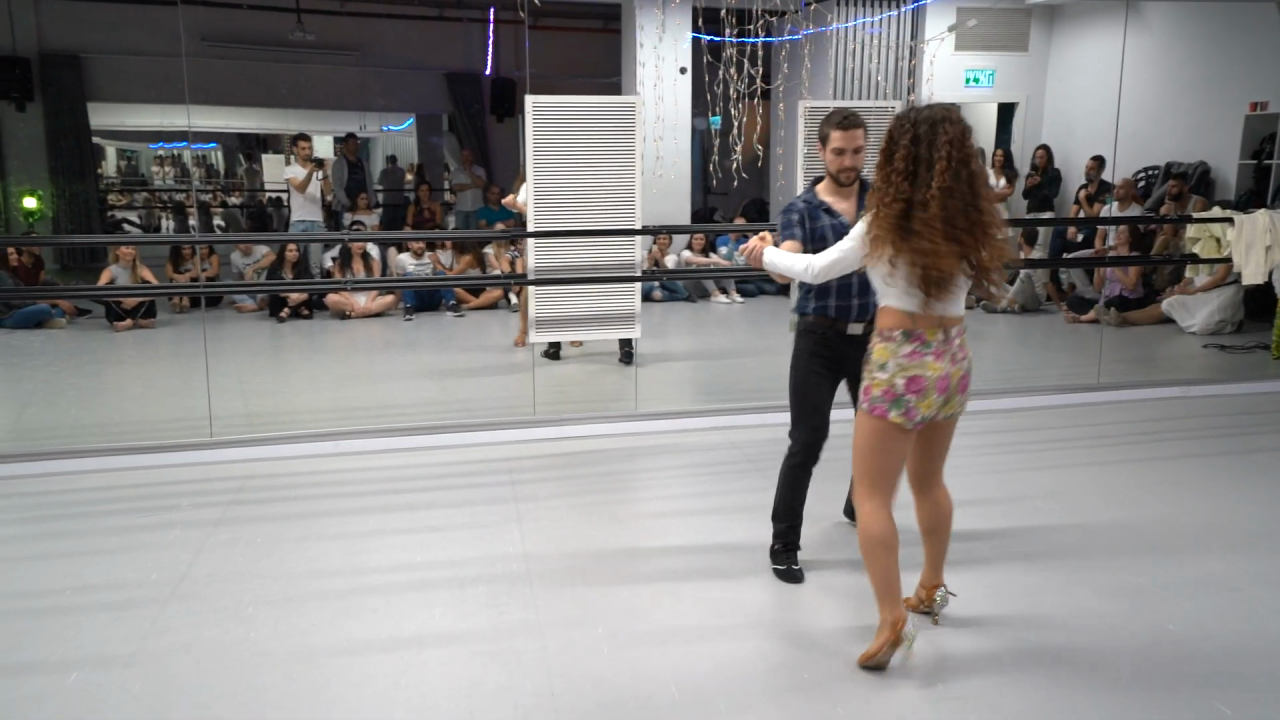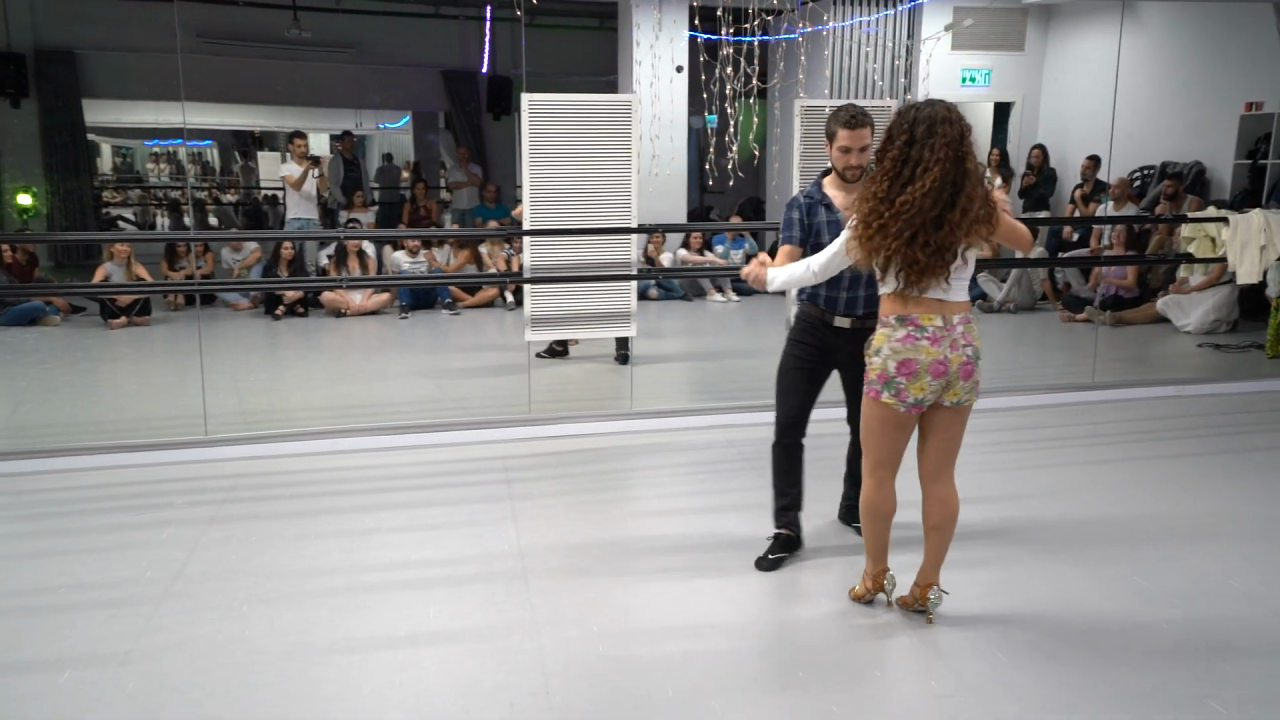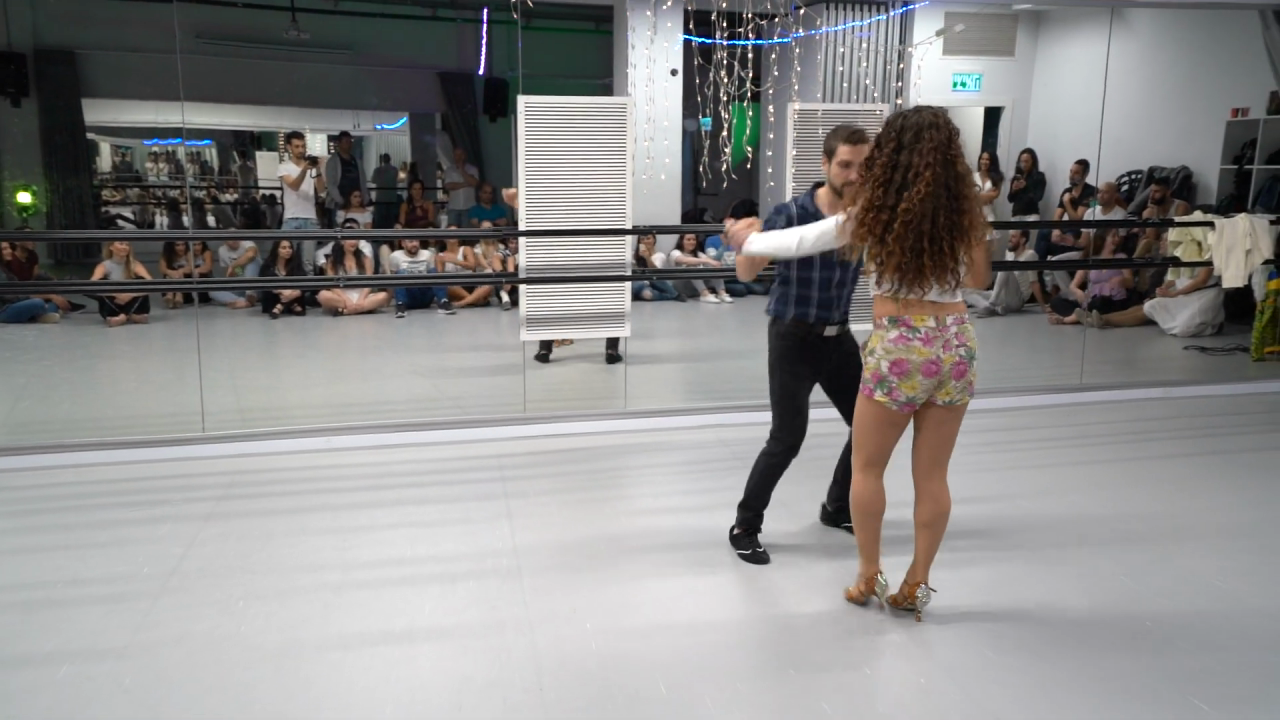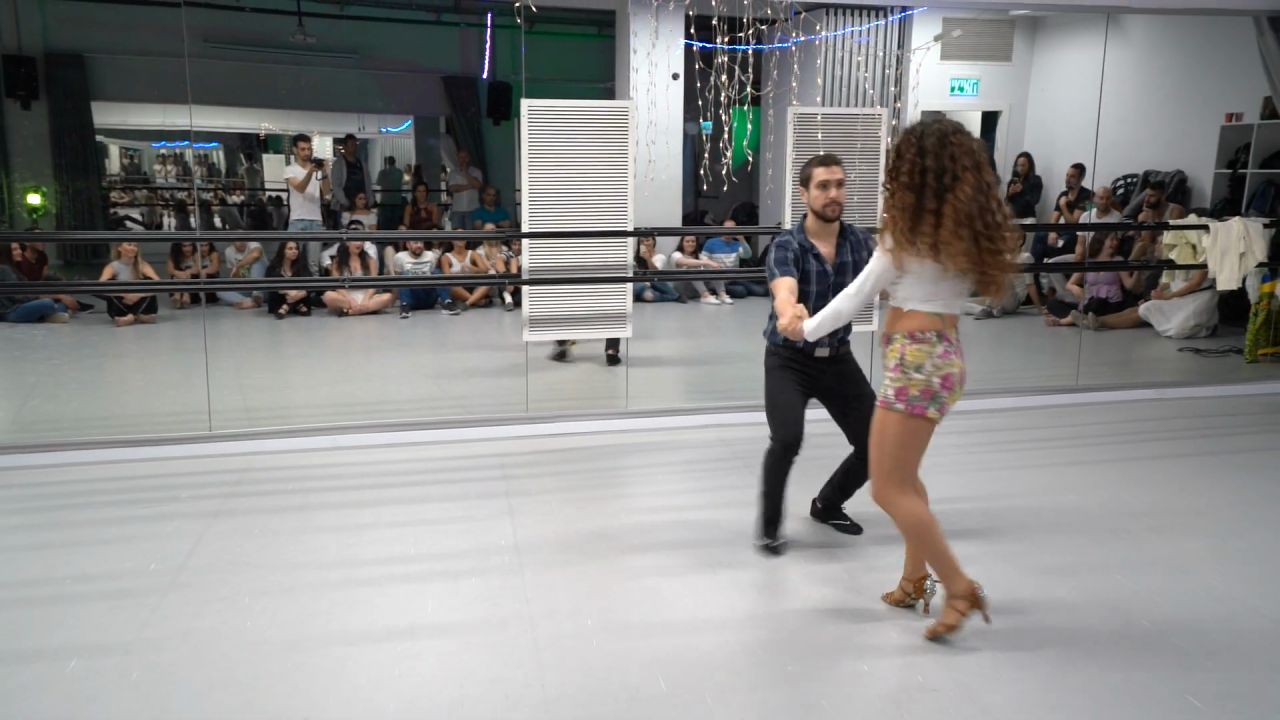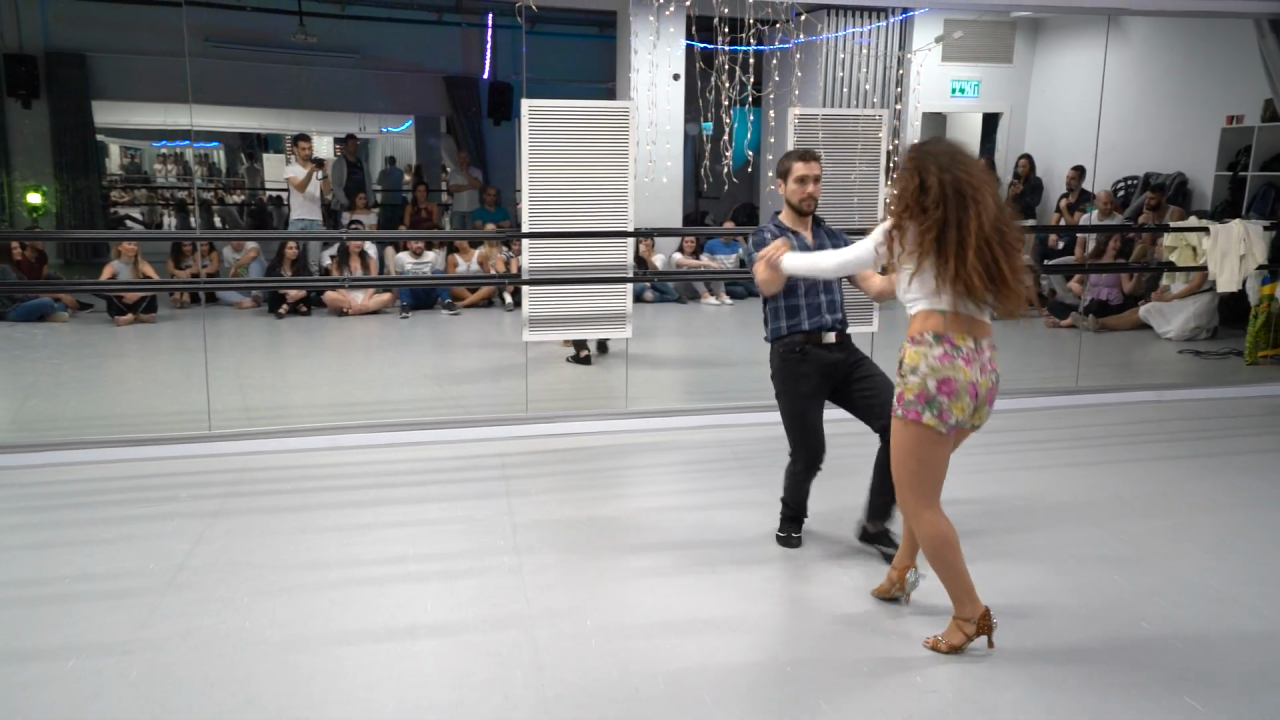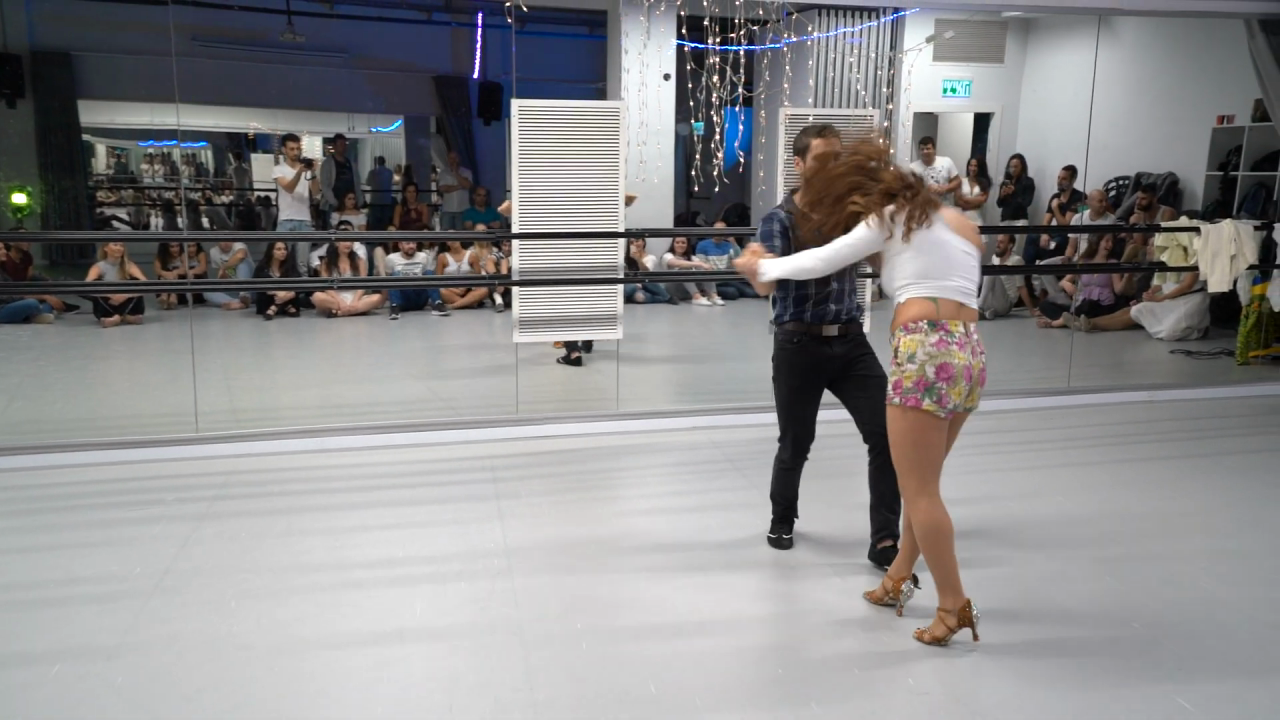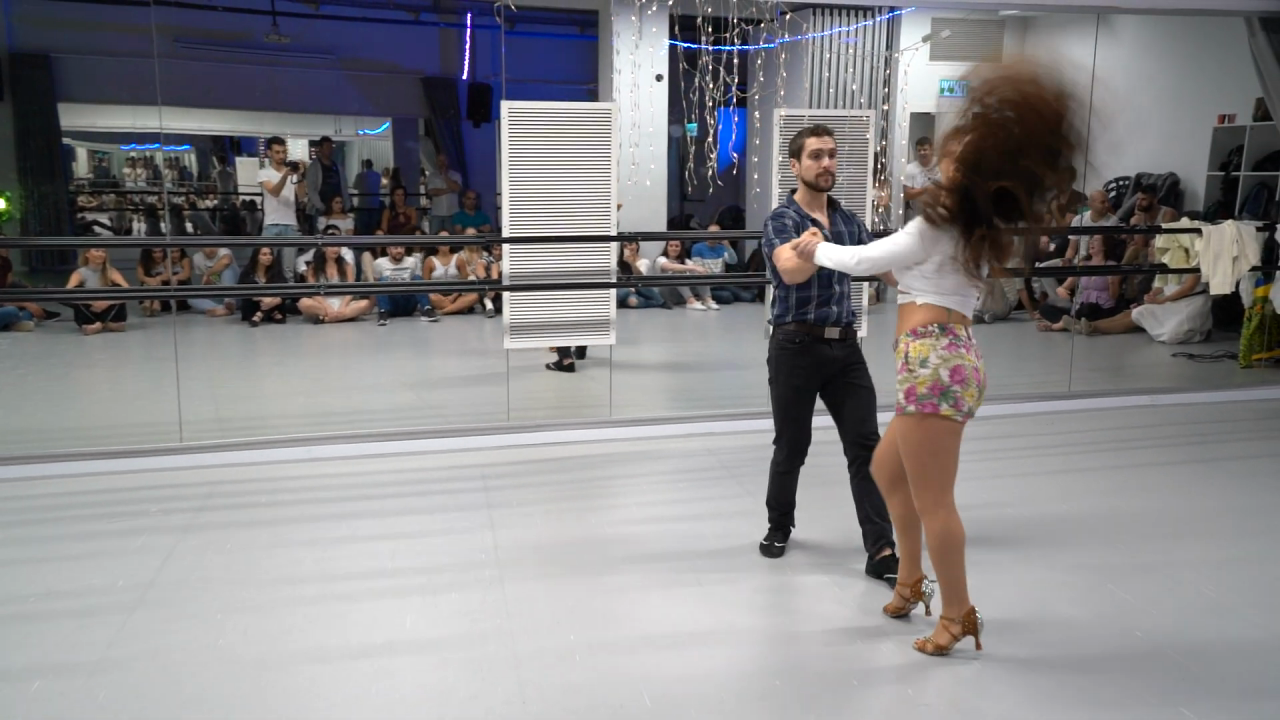
dt=0.3s
person 1, frame 1
left shoulder: (883, 226)
right shoulder: (970, 224)
left elbow: (816, 270)
left wrist: (767, 254)
left hip: (900, 364)
right hip: (952, 362)
left knee: (873, 497)
right knee: (928, 480)
left ankle: (891, 623)
right ankle: (931, 587)
person 1, frame 2
left shoulder: (880, 211)
right shoulder: (975, 208)
left elbow: (818, 269)
right elbow: (1024, 241)
left wrist: (768, 277)
left hip: (901, 348)
right hip: (960, 346)
left knee: (878, 471)
right knee: (939, 476)
left ankle: (875, 576)
right ankle: (926, 587)
person 1, frame 3
left shoulder: (874, 212)
right shoulder: (964, 214)
left elbow: (802, 240)
right elbow: (978, 278)
left wrist: (748, 240)
left hip: (898, 348)
right hip: (955, 347)
left knee: (867, 468)
right knee: (932, 475)
left ankle: (868, 576)
right ankle: (916, 585)
person 1, frame 4
left shoulder: (912, 227)
right shoulder: (976, 225)
left elbow: (861, 293)
left wrist: (807, 327)
left hip: (919, 360)
right hip: (947, 356)
left knee: (890, 490)
right knee: (905, 479)
left ankle: (961, 591)
right ankle: (914, 579)
person 1, frame 5
left shoulder: (910, 228)
right shoulder: (989, 233)
left elbow: (841, 263)
left wrist: (784, 260)
left hip: (935, 367)
right hip: (982, 369)
left knee: (918, 502)
right knee: (919, 486)
left ankle: (970, 613)
right ankle: (902, 572)
person 1, frame 6
left shoulder: (893, 215)
right shoulder: (956, 219)
left elbow: (823, 261)
left wrist: (762, 266)
left hip: (926, 355)
right hip: (968, 355)
left knee: (919, 490)
right knee: (915, 479)
left ankle: (953, 606)
right ankle: (899, 575)
person 1, frame 7
left shoulder: (944, 222)
right shoulder: (982, 223)
left elbow: (868, 261)
left wrist: (817, 249)
left hip: (934, 362)
right hip: (943, 359)
left knee: (930, 498)
right knee: (888, 468)
left ankle: (957, 615)
right ankle: (912, 580)
person 2, frame 1
right shoulder: (799, 210)
right elbow: (785, 270)
left hip: (871, 336)
right hip: (820, 338)
right knee: (807, 440)
left ankle: (860, 505)
right ankle: (784, 543)
person 2, frame 2
right shoulder: (803, 204)
right elbow: (787, 265)
left hip: (865, 330)
right hip: (813, 328)
left knee: (867, 427)
right knee: (789, 426)
left ankle: (853, 507)
right ankle: (787, 529)
person 2, frame 3
right shoulder: (791, 213)
right elbow: (747, 271)
left hip: (839, 338)
right hip: (793, 339)
right knee: (787, 439)
left ankle: (838, 507)
right ankle: (745, 526)
person 2, frame 4
left shoulder: (859, 241)
right shoulder: (785, 246)
right elbow: (785, 302)
right wrist: (790, 318)
left hip: (837, 359)
right hip: (788, 360)
left knee: (874, 445)
right knee: (786, 442)
left ankle: (827, 503)
right ankle: (770, 521)
person 2, frame 5
left shoulder: (834, 237)
right shoulder: (766, 236)
left elbow: (875, 288)
right elbow: (769, 285)
left hip: (844, 352)
right hip: (795, 357)
right knee: (809, 455)
left ankle: (876, 523)
right ankle: (791, 517)
person 2, frame 6
right shoulder: (778, 222)
right elbow: (766, 284)
left hip: (850, 341)
right hip: (799, 343)
left knee: (883, 436)
right knee: (796, 441)
left ankle: (885, 541)
right ankle: (782, 517)
person 2, frame 7
left shoulder: (848, 220)
right shoulder: (782, 220)
right elbow: (792, 273)
left hip: (844, 345)
right hip: (796, 345)
left knee: (865, 445)
right knee: (792, 446)
left ankle: (881, 552)
right ankle: (779, 525)
